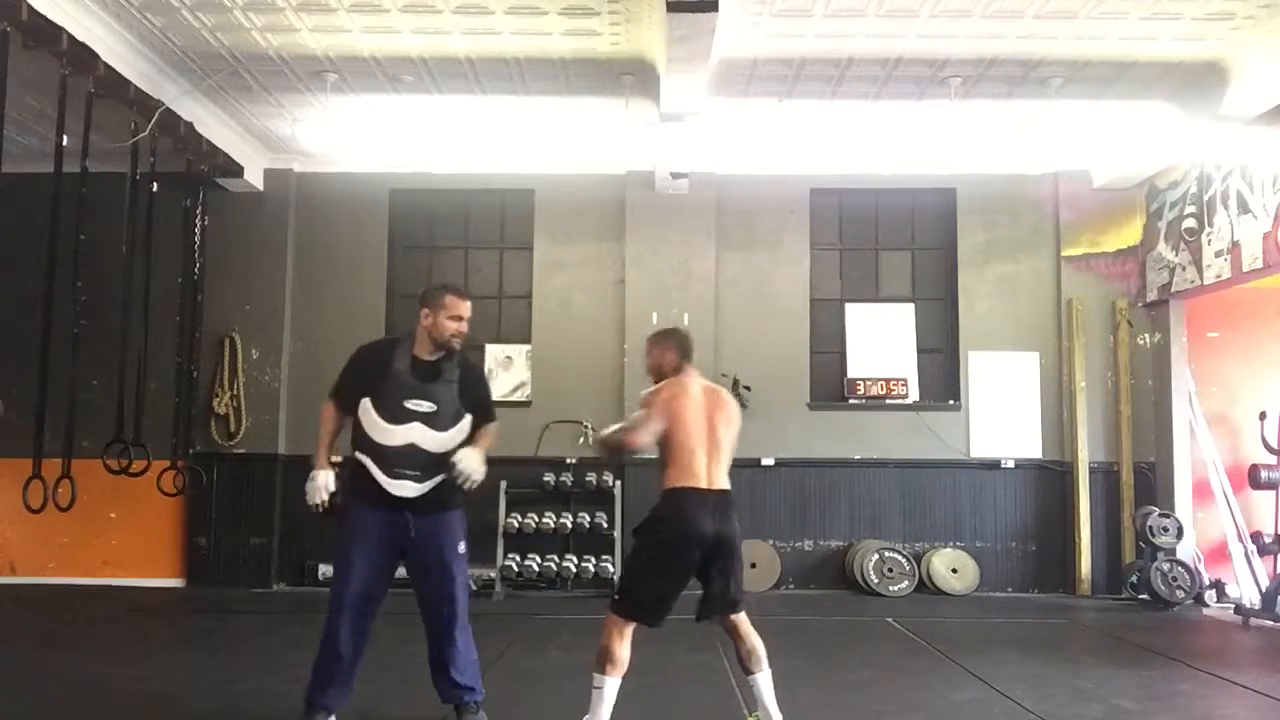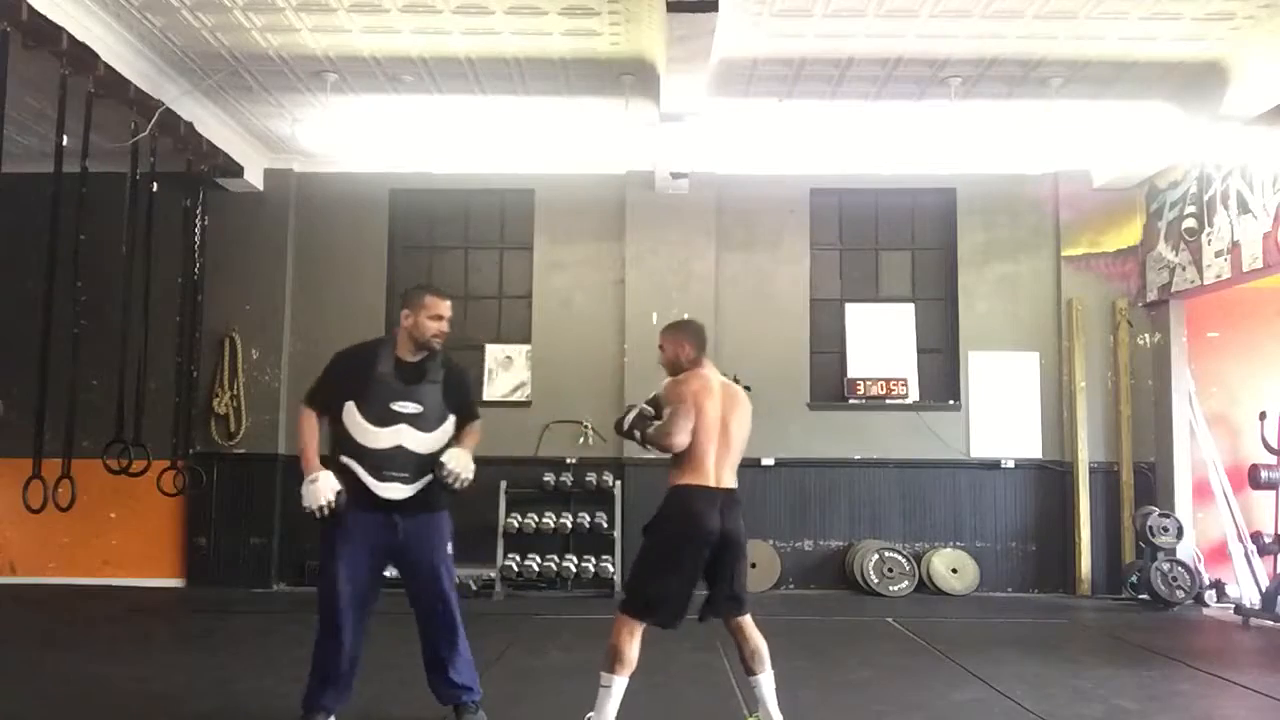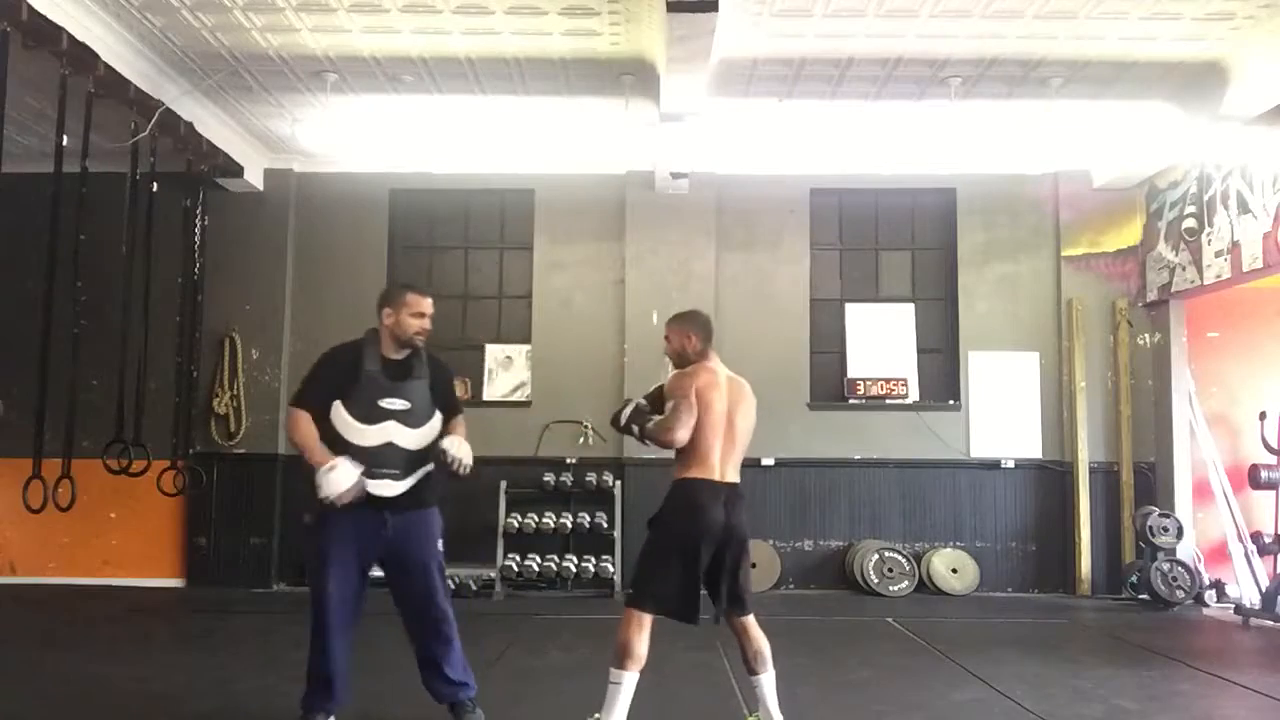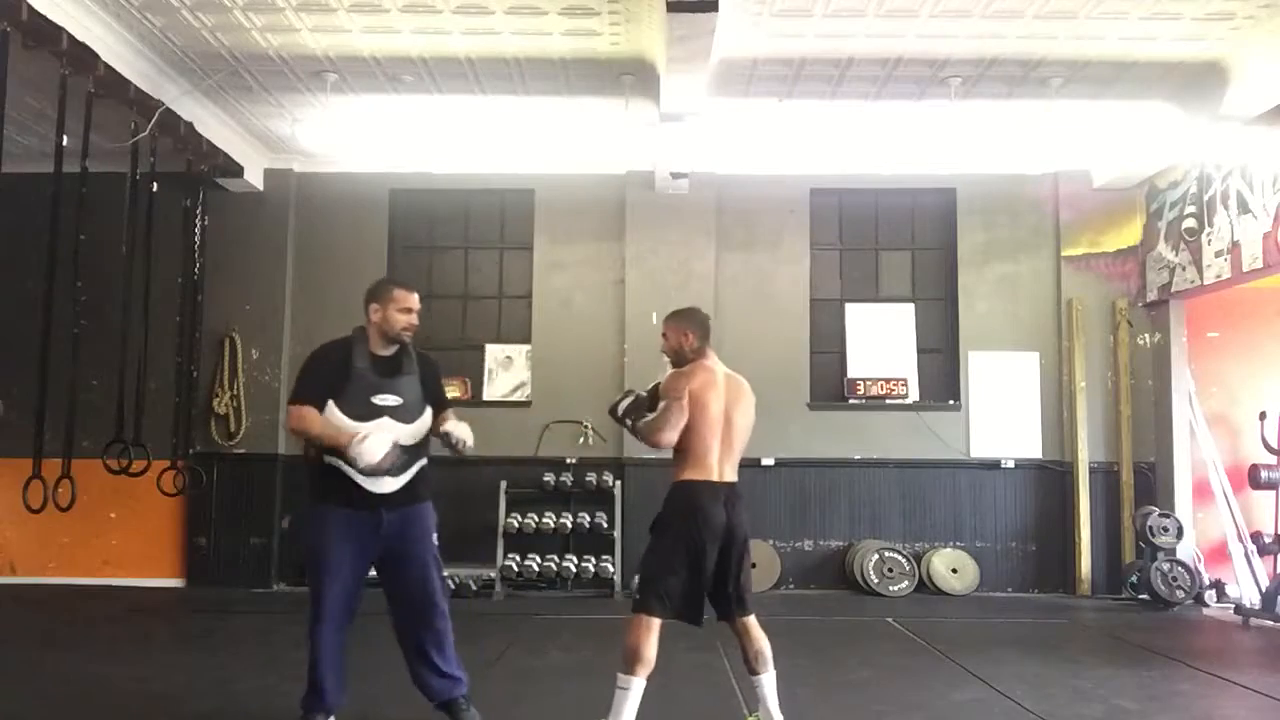
dt=0.1s
person 1, frame 1
left shoulder: (468, 375)
right shoulder: (375, 358)
left elbow: (486, 425)
right elbow: (335, 407)
left wrist: (476, 453)
right wrist: (321, 466)
left hip: (437, 513)
right hip: (371, 508)
left knee: (450, 608)
right knee: (350, 605)
person 1, frame 2
left shoulder: (451, 374)
right shoulder: (356, 362)
left elbow: (470, 424)
right elbow: (311, 412)
left wrist: (464, 453)
right wrist: (314, 472)
left hip: (425, 514)
right hip: (356, 511)
left knee: (441, 608)
right knee: (341, 608)
person 1, frame 3
left shoulder: (434, 371)
right shoulder: (342, 361)
left elbow: (453, 417)
right elbow: (298, 416)
left wrist: (457, 441)
right wrist: (326, 463)
left hip: (414, 511)
right hip: (346, 510)
left knee: (431, 607)
right knee: (332, 609)
person 1, frame 4
left shoulder: (422, 365)
right shoulder: (331, 358)
left elbow: (436, 416)
right elbow: (297, 416)
left wrist: (450, 428)
right wrist: (352, 440)
left hip: (409, 508)
right hip: (341, 509)
left knee: (424, 603)
right knee: (331, 610)
person 2, frame 1
left shoulder: (662, 394)
right shoulder: (727, 400)
left elbow: (635, 439)
left wrist: (610, 438)
left hip: (681, 512)
right hip: (722, 511)
left knee: (621, 618)
right knee: (734, 616)
person 2, frame 2
left shoulder: (680, 386)
right shoulder: (740, 396)
left elbow: (674, 440)
left wrist: (639, 428)
left hip: (687, 507)
right hip: (729, 510)
left knee: (631, 617)
right knee: (738, 616)
person 2, frame 3
left shoulder: (686, 379)
right shoulder: (744, 389)
left elbow: (676, 435)
left wrist: (638, 423)
right wrist: (660, 410)
left hip: (692, 501)
right hip: (732, 504)
left knee: (639, 612)
right knee: (741, 615)
person 2, frame 4
left shoulder: (682, 379)
right shoulder: (743, 388)
left elbow: (662, 438)
left wrist: (632, 415)
right wrist: (658, 405)
left hip: (691, 502)
right hip: (731, 503)
left knee: (648, 615)
right knee: (742, 616)
